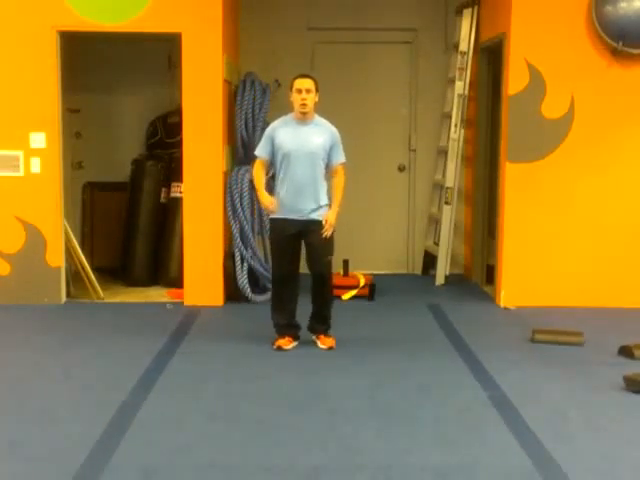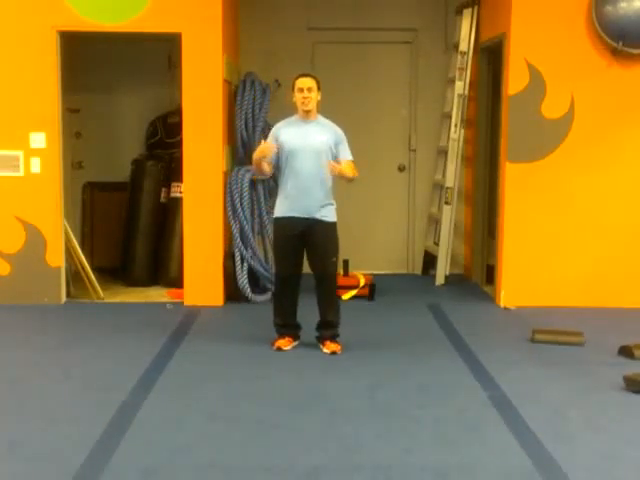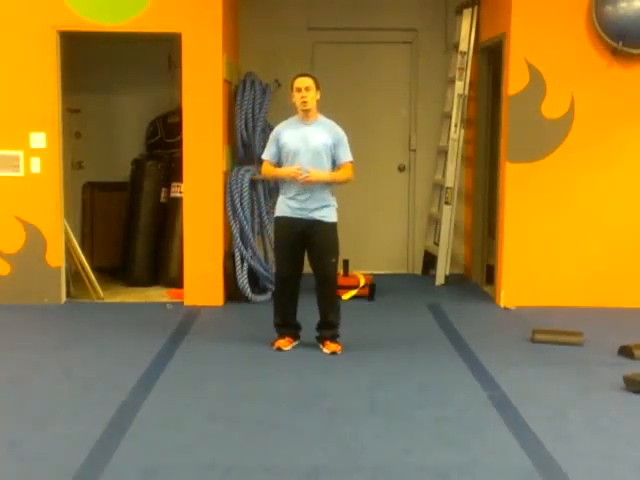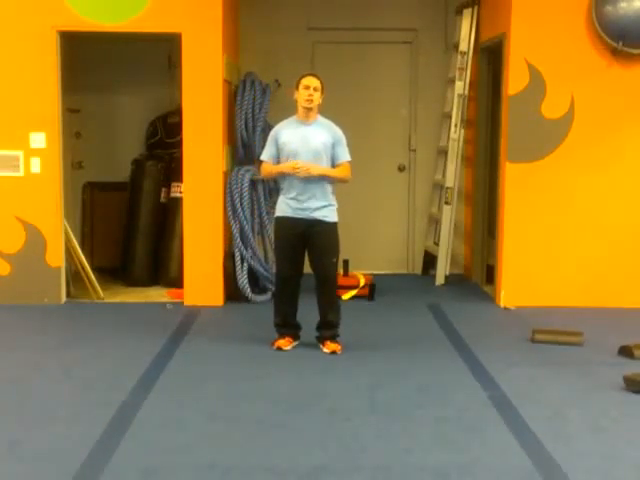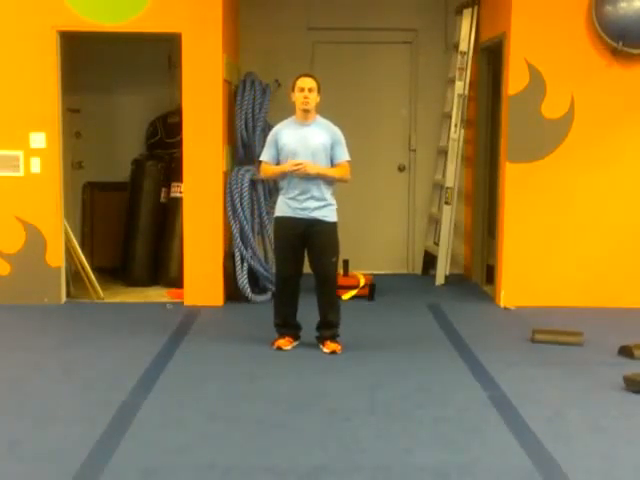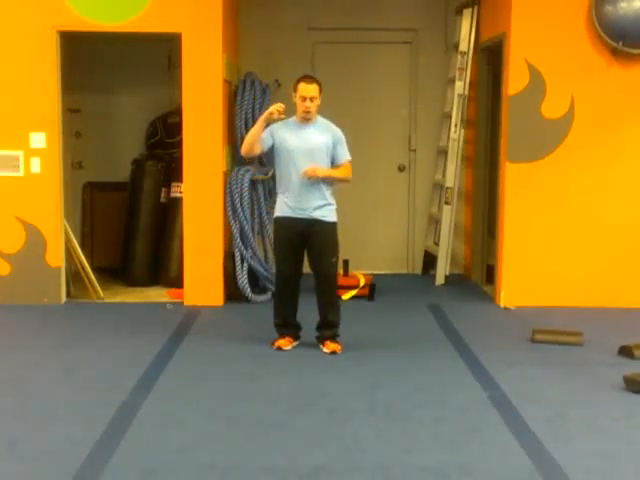
dt=0.5s
person 1, frame 1
left shoulder: (329, 132)
right shoulder: (275, 129)
left elbow: (338, 174)
right elbow: (259, 166)
left wrist: (334, 210)
right wrist: (262, 194)
left hip: (318, 216)
right hip: (283, 216)
left knee: (322, 274)
right knee: (284, 275)
left ankle: (321, 329)
right ankle: (286, 331)
person 1, frame 2
left shoulder: (333, 132)
right shoulder: (280, 130)
left elbow: (353, 172)
right elbow: (264, 172)
left wrist: (345, 172)
right wrist: (258, 158)
left hip: (323, 215)
right hip: (286, 214)
left knee: (326, 276)
right knee: (286, 276)
left ankle: (328, 335)
right ankle: (286, 332)
person 1, frame 3
left shoulder: (333, 131)
right shoulder: (281, 131)
left elbow: (348, 173)
right elbow: (265, 170)
left wrist: (323, 177)
right wrist: (283, 173)
left hip: (323, 216)
right hip: (288, 215)
left knee: (326, 276)
right knee: (286, 276)
left ankle: (328, 335)
right ankle: (287, 332)
person 1, frame 4
left shoulder: (333, 132)
right shoulder: (280, 131)
left elbow: (345, 173)
right elbow: (264, 170)
left wrist: (320, 170)
right wrist: (282, 168)
left hip: (323, 215)
right hip: (288, 215)
left knee: (327, 277)
right knee: (286, 276)
left ankle: (328, 334)
right ankle: (287, 332)
person 1, frame 5
left shoulder: (332, 132)
right shoulder: (279, 132)
left elbow: (345, 173)
right elbow: (264, 171)
left wrist: (316, 170)
right wrist: (284, 168)
left hip: (323, 216)
right hip: (287, 215)
left knee: (326, 276)
right knee: (286, 276)
left ankle: (328, 334)
right ankle: (287, 332)
person 1, frame 6
left shoulder: (332, 132)
right shoulder: (278, 129)
left elbow: (347, 172)
right elbow: (247, 152)
left wrist: (324, 172)
right wrist: (264, 118)
left hip: (322, 216)
right hip: (287, 215)
left knee: (326, 276)
right knee: (286, 276)
left ankle: (328, 334)
right ankle: (287, 331)
